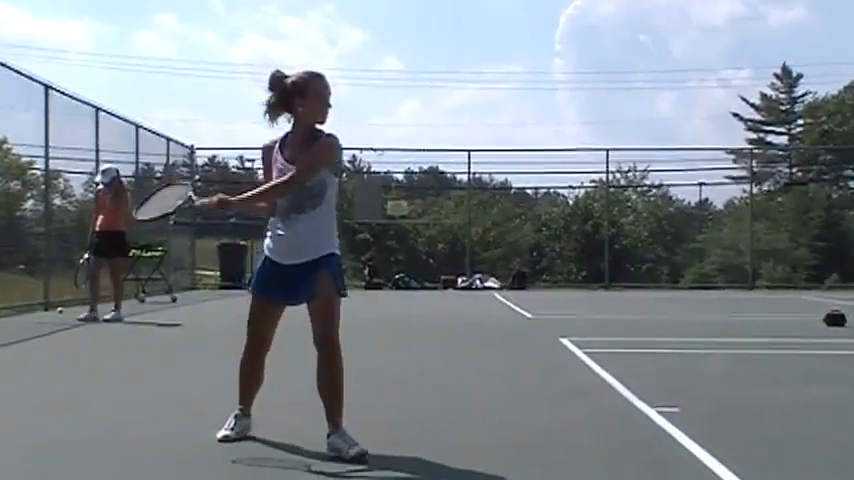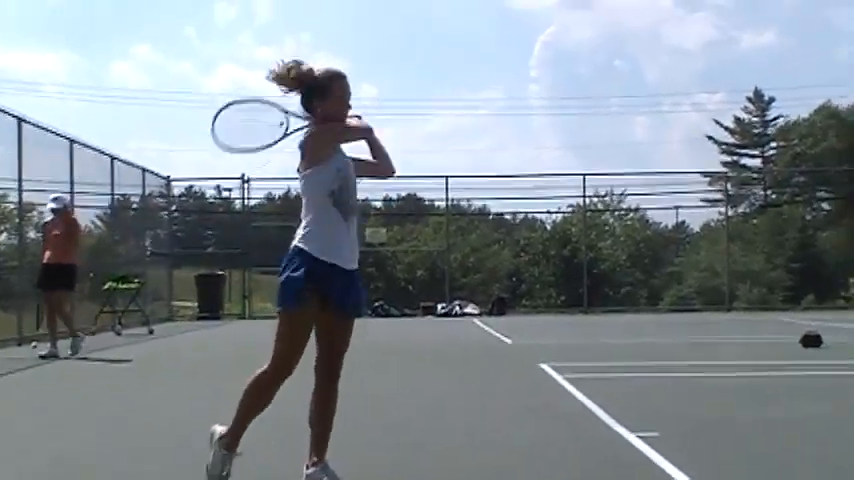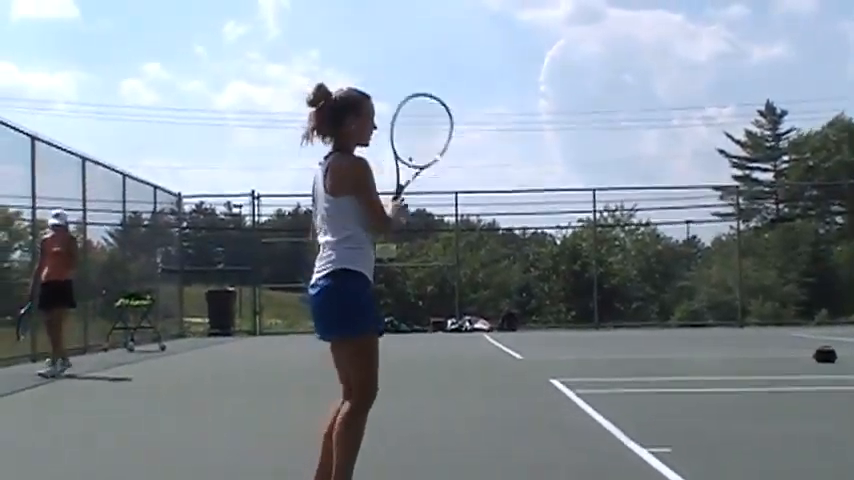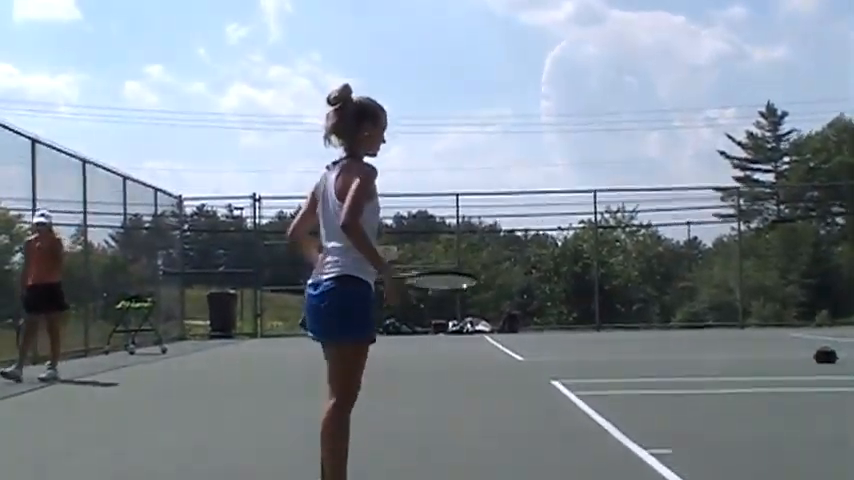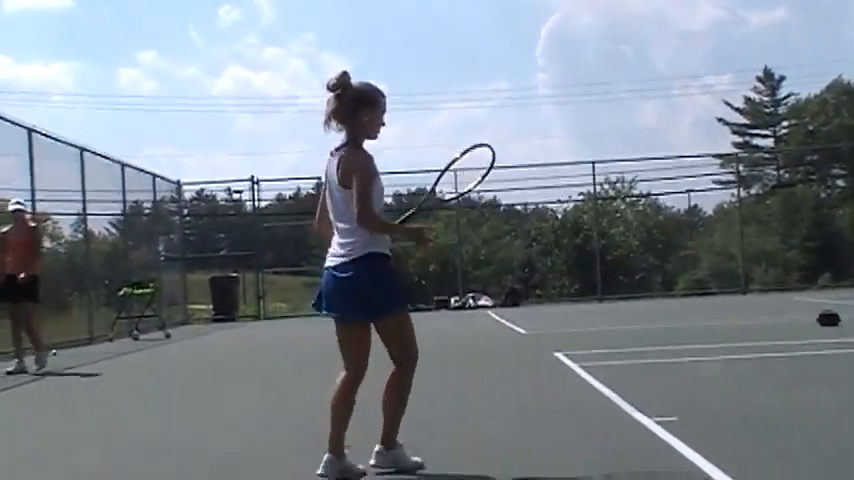
dt=0.5s
person 1, frame 1
left shoulder: (328, 145)
right shoulder: (274, 149)
left elbow: (290, 183)
right elbow: (272, 204)
left wrist: (233, 201)
right wrist: (232, 203)
left hip: (319, 259)
right hip: (277, 258)
left knee: (327, 342)
right knee: (255, 345)
left ankle: (336, 431)
right ankle: (242, 415)
person 1, frame 2
left shoulder: (335, 148)
right shoulder: (320, 136)
left elbow: (386, 169)
right elbow: (366, 131)
left wrist: (368, 143)
right wrist: (362, 130)
left hip: (342, 268)
right hip: (311, 263)
left knee: (329, 372)
right knee: (282, 365)
right ankle: (229, 437)
person 1, frame 3
left shoulder: (326, 169)
right shoulder: (354, 166)
right elbow: (380, 224)
left wrist: (379, 213)
right wrist: (395, 213)
left hip: (329, 284)
right hip: (345, 284)
left knee: (354, 394)
right knee: (362, 395)
person 1, frame 4
left shoulder: (326, 177)
right shoulder: (363, 172)
left elbow: (297, 234)
right elbow: (349, 223)
right wrist: (384, 270)
left hip: (322, 288)
right hip: (348, 289)
left knee: (342, 394)
right knee: (344, 396)
person 1, frame 5
left shoulder: (333, 161)
right shoulder: (361, 159)
left elbow: (323, 225)
right elbow: (365, 217)
right wrist: (406, 232)
left hip: (338, 270)
right hip: (369, 268)
left knee: (353, 369)
right knee: (405, 360)
right ankle: (388, 446)
person 2, frame 1
left shoulder: (121, 193)
right shoulder: (99, 192)
left elbow: (113, 205)
right elbow: (96, 214)
left wrist: (111, 190)
right wrist: (91, 236)
left hip: (115, 235)
right hip: (100, 235)
left knee: (116, 276)
right knee: (93, 274)
left ankle: (117, 311)
right ankle: (93, 311)
person 2, frame 2
left shoulder: (71, 223)
right shoulder: (47, 224)
left elbow: (73, 245)
right elbow: (45, 248)
right wrist: (41, 269)
left hip: (64, 267)
right hip: (48, 267)
left knee: (60, 307)
right knee: (49, 309)
left ankle: (75, 336)
right ankle: (53, 346)
person 2, frame 3
left shoulder: (70, 241)
right shoulder: (45, 241)
left elbow: (73, 264)
right elbow: (40, 264)
right wrist: (32, 286)
left hip: (62, 285)
right hip: (46, 285)
left knee: (56, 327)
right knee: (51, 328)
left ankle: (53, 365)
right ankle: (64, 359)
person 2, frame 4
left shoulder: (55, 242)
right shoulder: (29, 242)
left elbow: (59, 265)
right elbow: (27, 266)
right wrist: (23, 287)
left hip: (52, 287)
right hip: (33, 288)
left knee: (53, 331)
right knee: (28, 331)
left ankle: (53, 368)
right ankle: (18, 368)
person 2, frame 5
left shoulder: (33, 230)
right shoulder: (5, 233)
left elbow: (37, 254)
left wrist: (27, 272)
left hip: (28, 279)
right hip: (11, 278)
left knee: (27, 321)
right knee: (15, 322)
left ankle: (40, 350)
right ankle: (19, 361)
